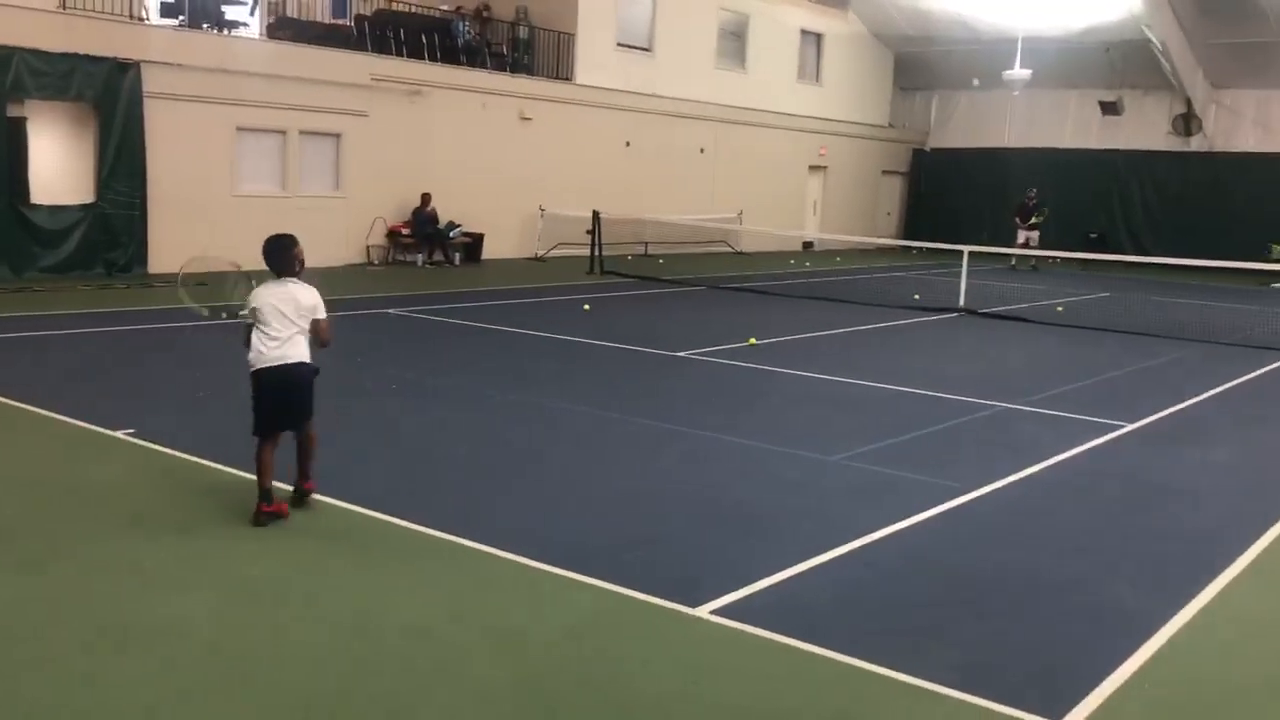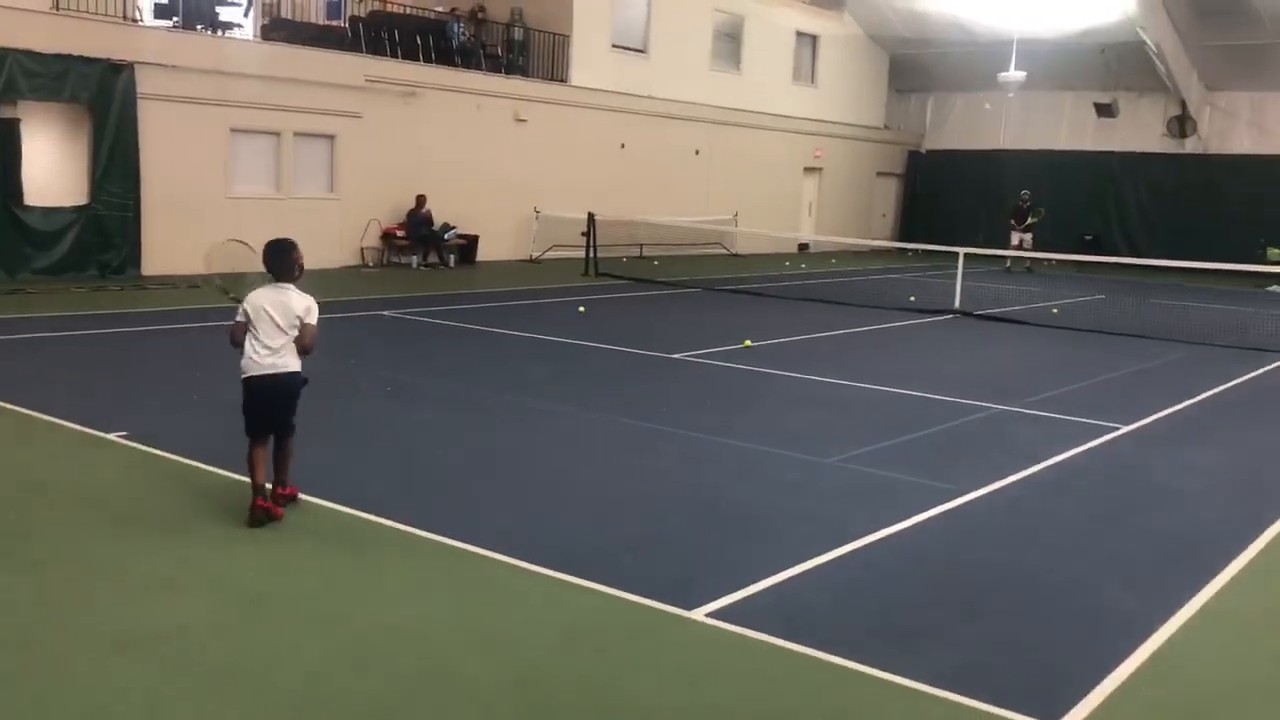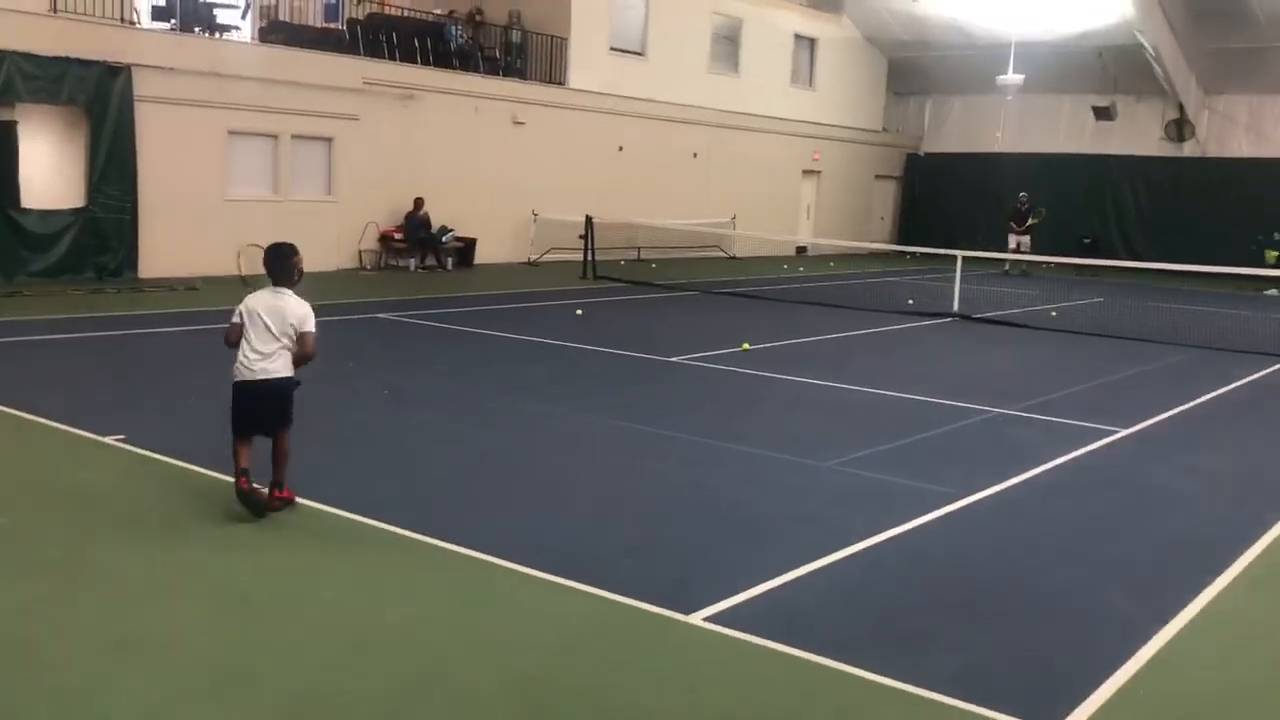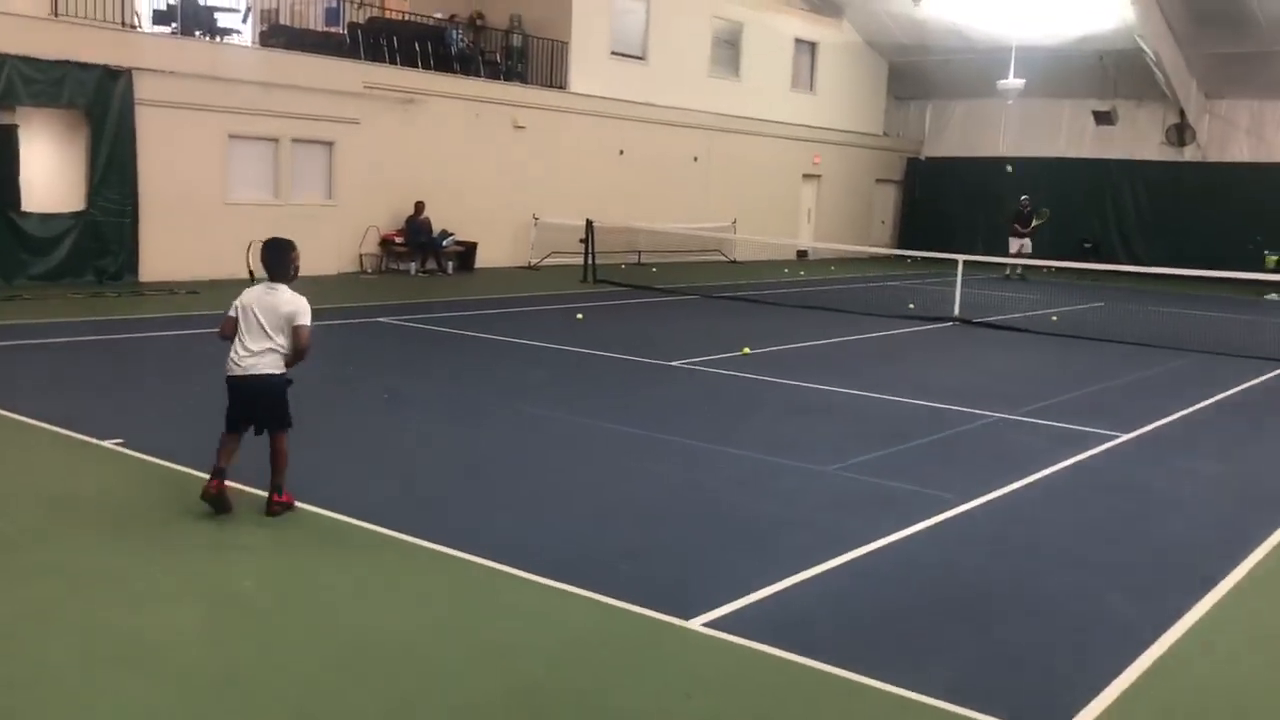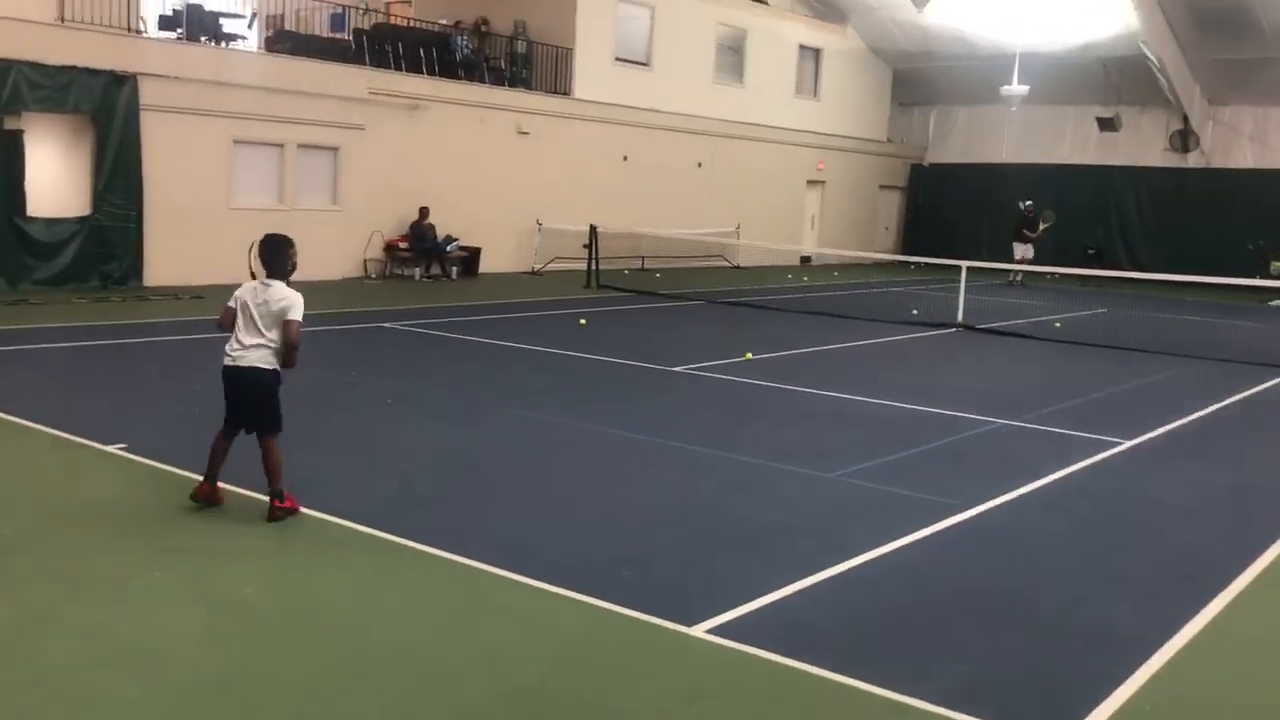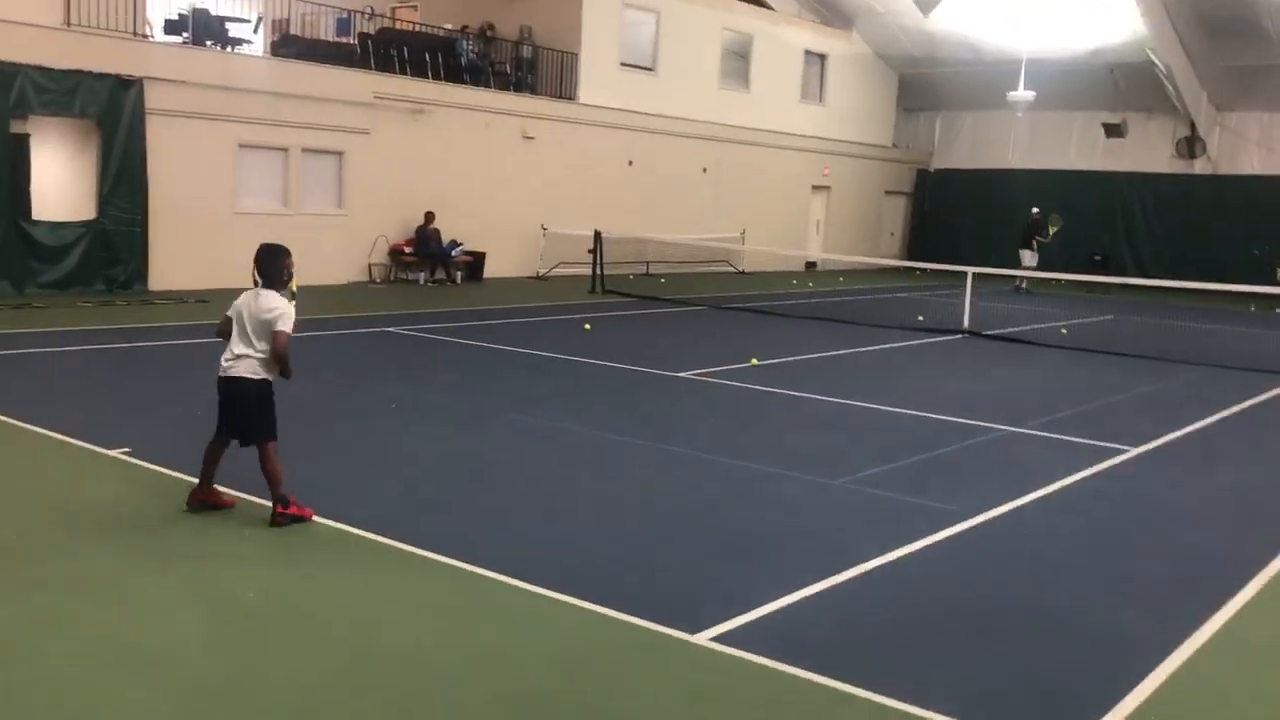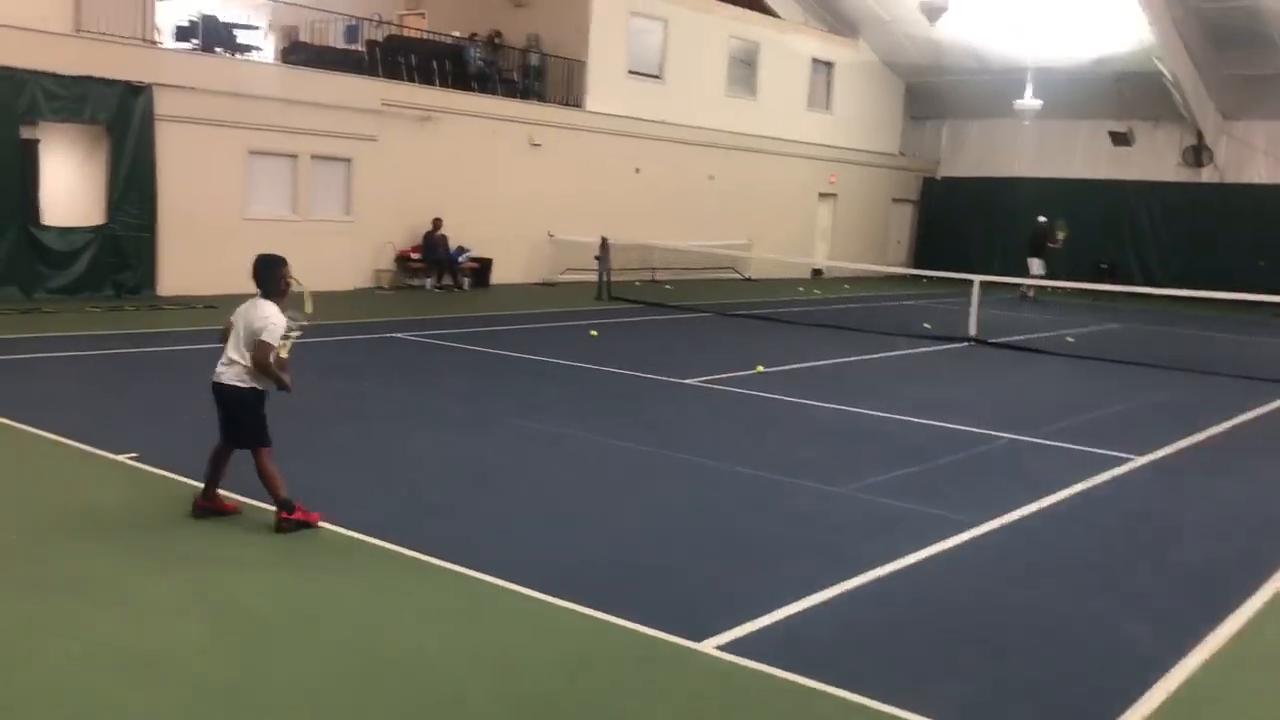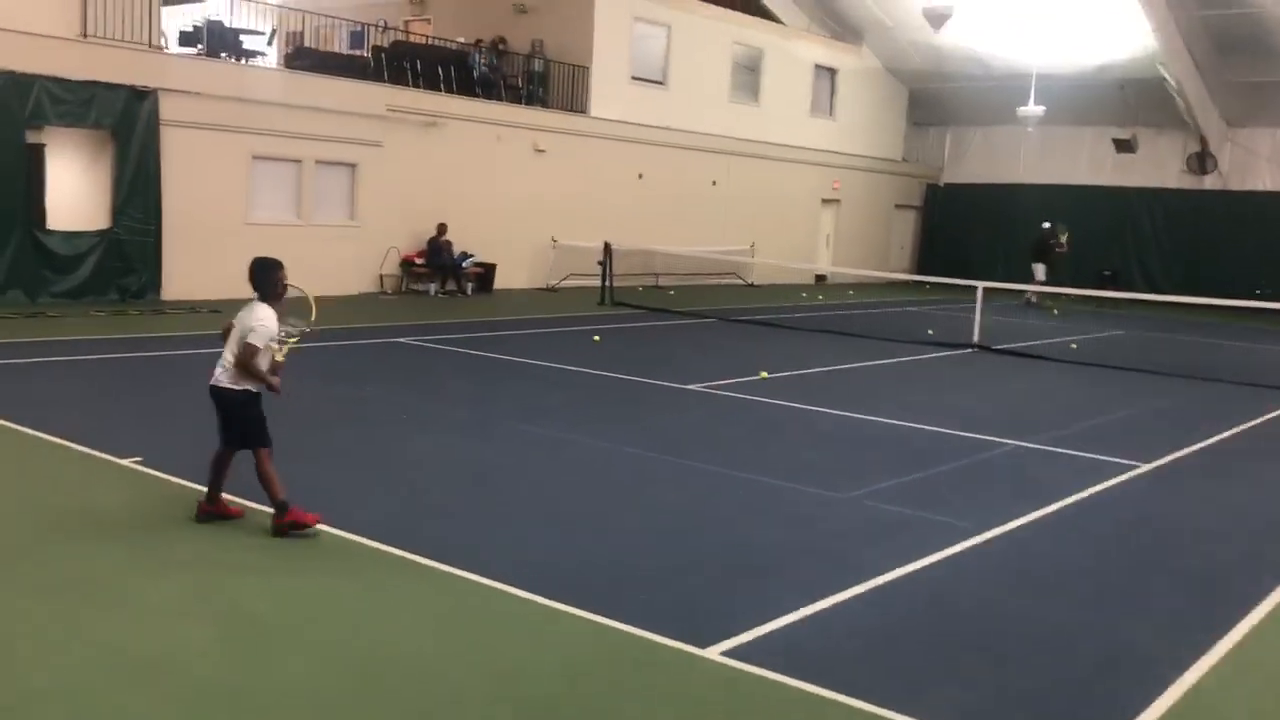
dt=0.1s
person 1, frame 1
left shoulder: (257, 295)
right shoulder: (309, 294)
left elbow: (248, 335)
right elbow: (324, 339)
left hip: (263, 370)
right hip: (297, 367)
left knee: (269, 436)
right knee: (304, 425)
left ankle: (266, 503)
right ankle: (303, 483)
person 1, frame 2
left shoulder: (253, 298)
right shoulder: (306, 302)
left elbow: (236, 339)
right elbow: (307, 345)
left hip: (254, 376)
right hip: (287, 375)
left knee: (259, 440)
right knee: (284, 434)
left ankle: (261, 499)
right ankle: (281, 488)
person 1, frame 3
left shoulder: (250, 300)
right shoulder: (301, 308)
left elbow: (231, 339)
right elbow: (308, 352)
left hip: (245, 378)
right hip: (279, 379)
left knee: (243, 435)
right knee: (280, 431)
left ankle: (244, 480)
right ankle: (278, 491)
person 1, frame 4
left shoulder: (247, 295)
right shoulder: (298, 303)
left elbow: (225, 332)
right elbow: (303, 345)
right wrist: (291, 361)
left hip: (238, 374)
right hip: (270, 376)
left knee: (232, 430)
right knee: (278, 433)
left ankle: (217, 481)
right ankle: (277, 495)
person 1, frame 5
left shoulder: (245, 289)
right shoulder: (292, 298)
left elbow: (223, 322)
right elbow: (292, 340)
right wrist: (288, 360)
left hip: (233, 367)
right hip: (262, 371)
left knee: (229, 428)
right knee: (268, 436)
left ankle: (208, 486)
right ankle: (279, 500)
person 1, frame 6
left shoulder: (245, 298)
right shoulder: (284, 308)
left elbow: (222, 331)
right elbow: (280, 350)
right wrist: (286, 370)
left hip: (228, 376)
right hip: (253, 381)
left knee: (224, 435)
right knee: (266, 443)
left ankle: (202, 491)
right ankle: (283, 506)
person 1, frame 7
left shoulder: (247, 307)
right shoulder: (275, 319)
left elbow: (226, 336)
right elbow: (261, 360)
right wrist: (282, 379)
left hip: (223, 381)
right hip: (244, 388)
left knee: (228, 441)
right knee: (261, 450)
left ankle: (207, 498)
right ankle: (287, 511)
person 1, frame 8
left shoulder: (250, 309)
right shoulder: (266, 322)
left elbow: (226, 333)
right elbow: (244, 360)
right wrist: (268, 380)
left hip: (223, 386)
right hip: (239, 392)
left knee: (230, 445)
right knee: (262, 450)
left ankle: (211, 503)
right ankle: (285, 514)
